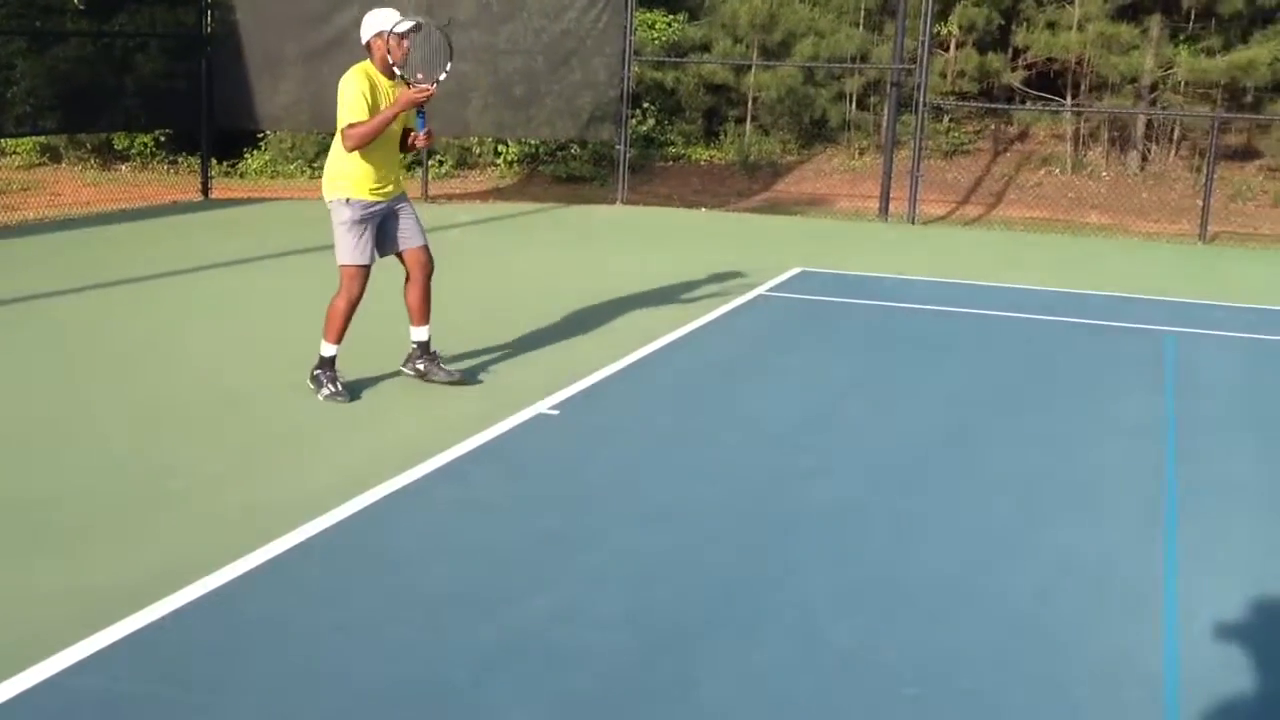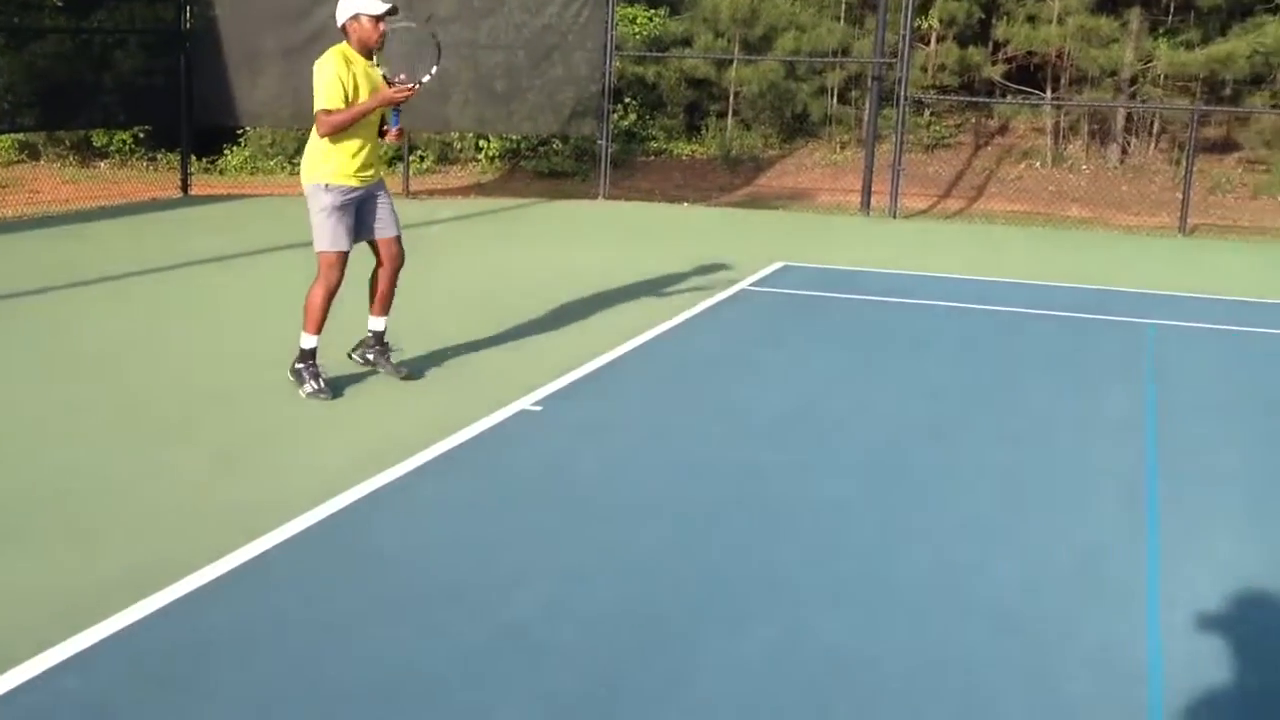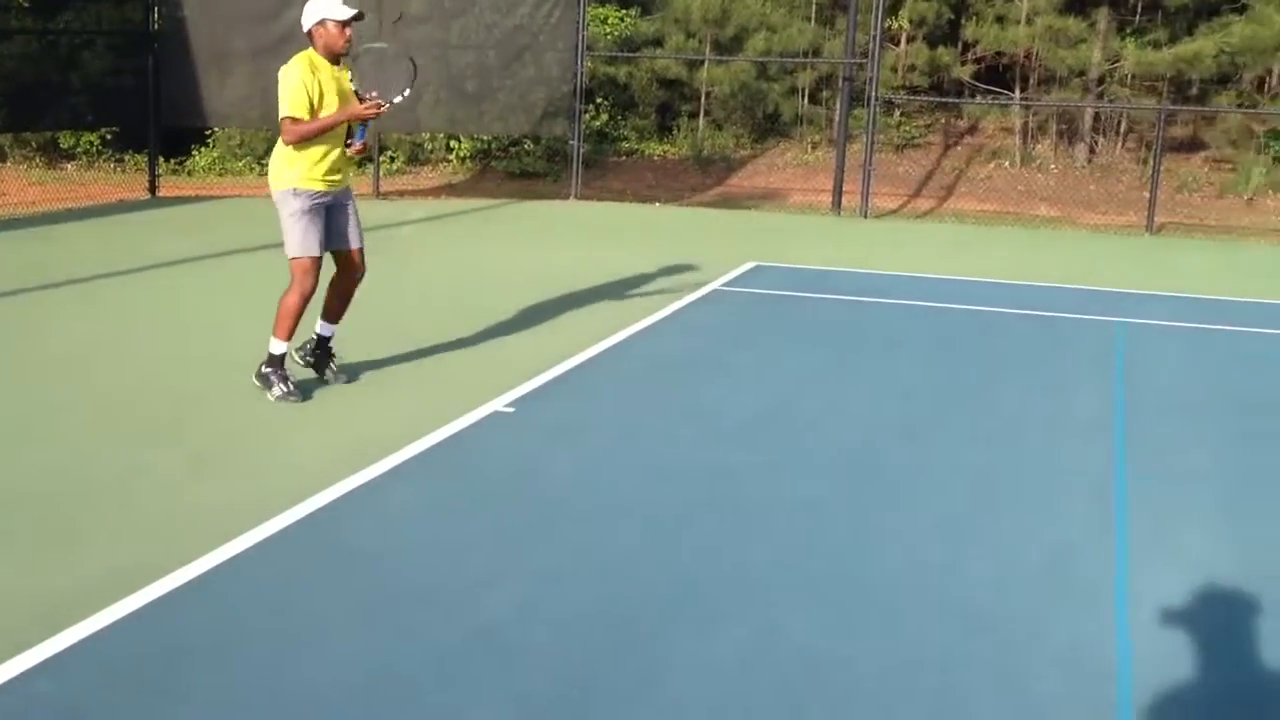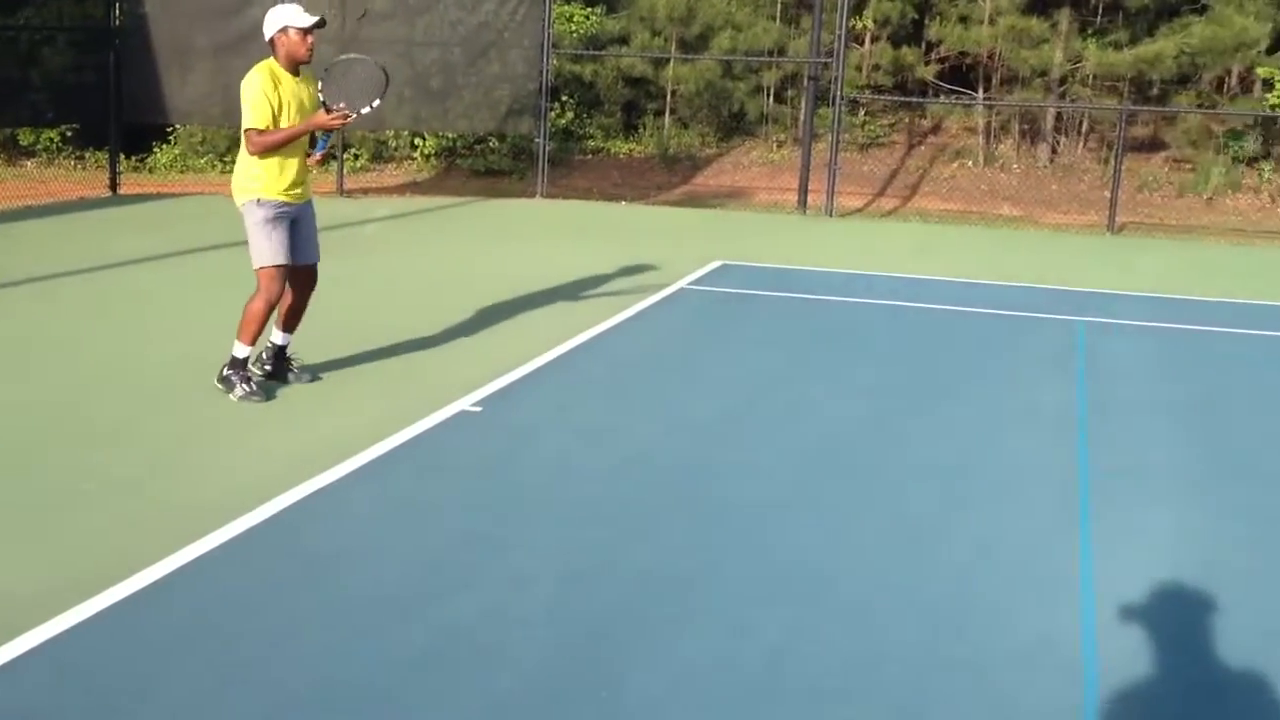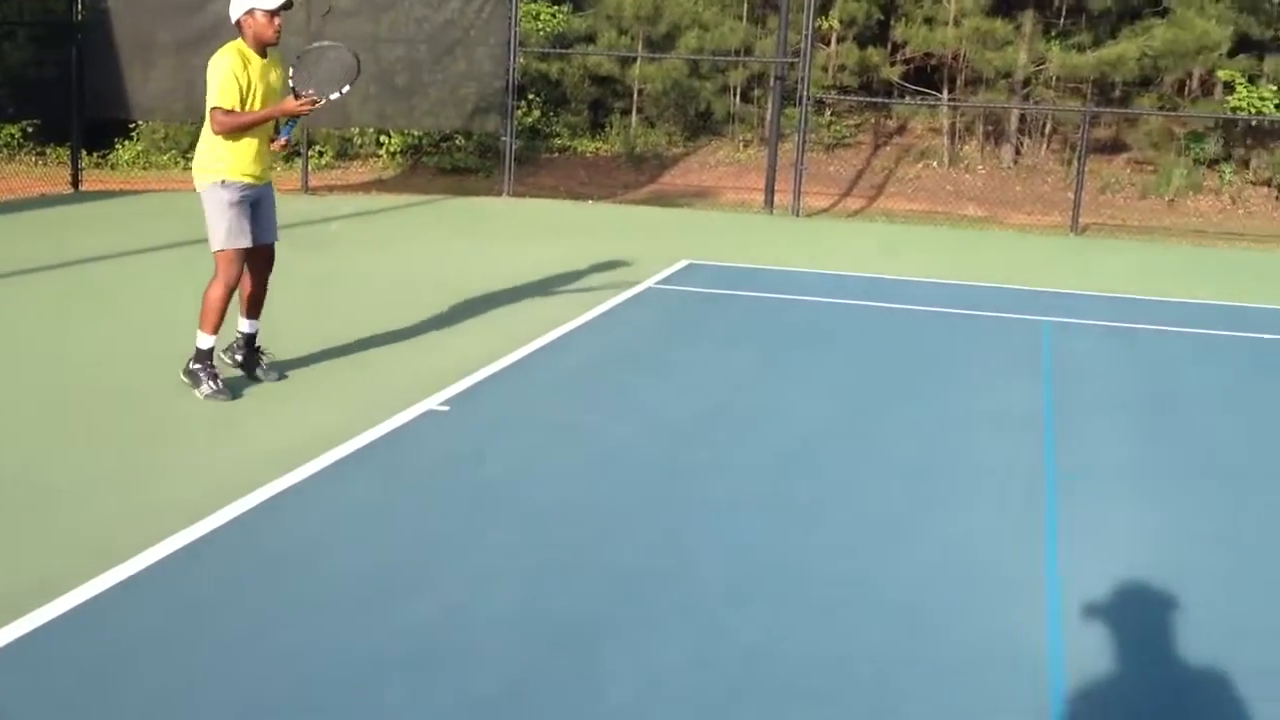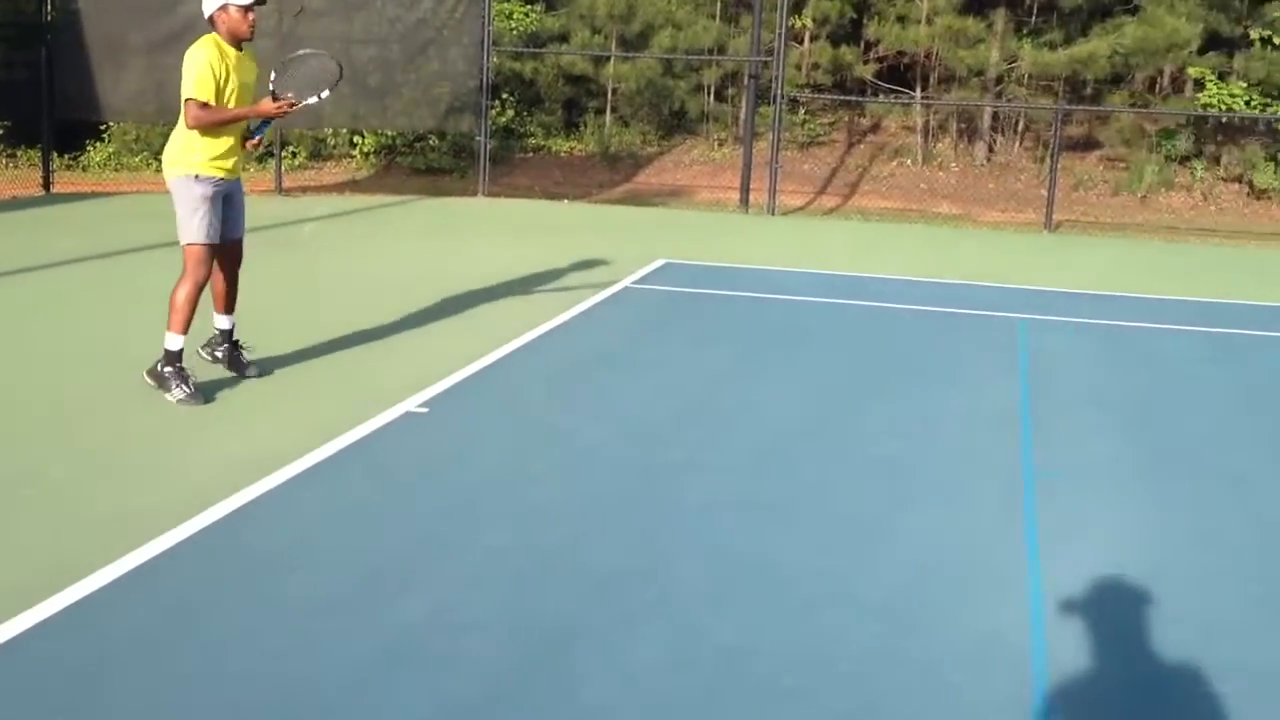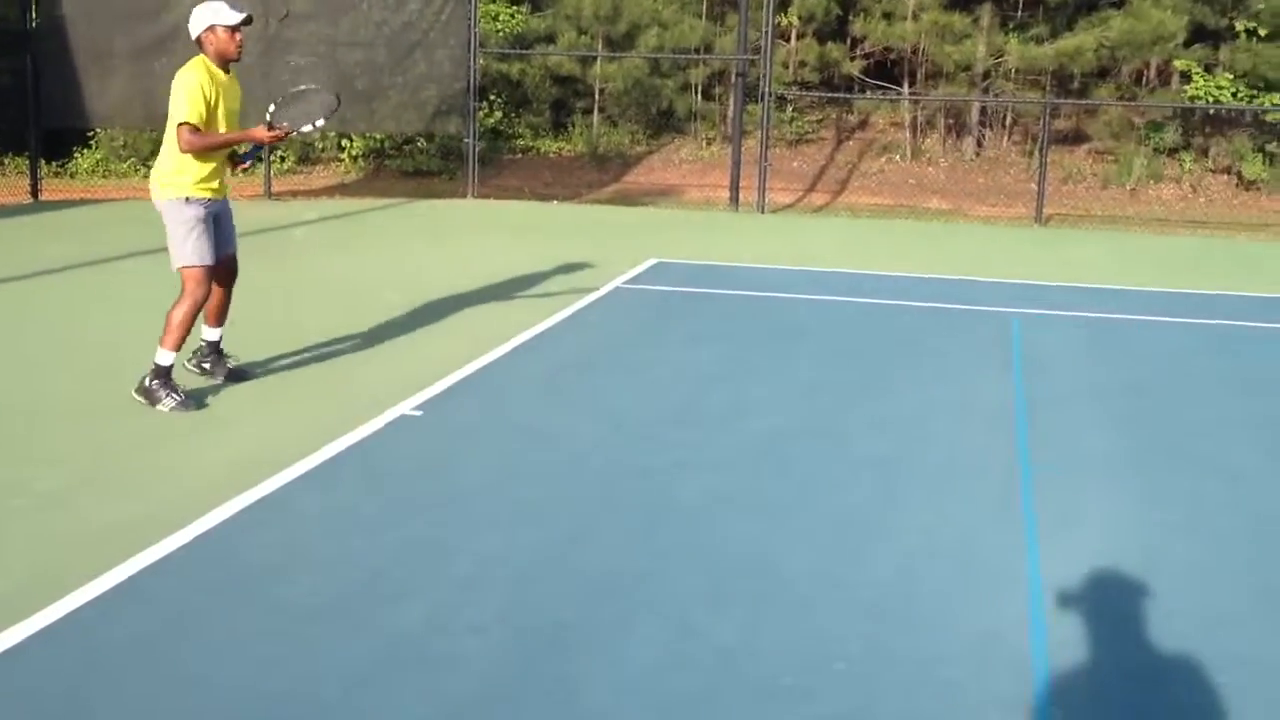
dt=0.1s
person 1, frame 1
left shoulder: (397, 81)
right shoulder: (357, 81)
right elbow: (351, 140)
left wrist: (415, 139)
right wrist: (400, 106)
left hip: (390, 193)
right hip: (352, 195)
left knee: (421, 266)
right knee: (353, 284)
left ankle: (422, 356)
right ankle: (324, 369)
person 1, frame 2
left shoulder: (375, 66)
right shoulder: (332, 64)
right elbow: (325, 126)
left wrist: (389, 130)
right wrist: (378, 101)
left hip: (369, 179)
right hip: (330, 181)
left knee: (392, 257)
right knee: (331, 273)
left ankle: (373, 345)
right ankle: (304, 362)
person 1, frame 3
left shoulder: (344, 72)
right shoulder: (298, 70)
right elbow: (291, 134)
left wrist: (353, 142)
right wrist: (348, 113)
left hip: (336, 185)
right hip: (298, 186)
left knee: (354, 268)
right knee: (305, 279)
left ankle: (317, 348)
right ankle: (271, 367)
person 1, frame 4
left shoulder: (306, 82)
right shoulder: (260, 80)
right elbow: (255, 144)
left wrist: (314, 153)
right wrist: (312, 124)
left hip: (297, 197)
right hip: (262, 196)
left knee: (304, 281)
right knee: (272, 288)
left ankle: (274, 356)
right ankle: (234, 369)
person 1, frame 5
left shoulder: (275, 65)
right shoulder: (228, 61)
right elbow: (220, 124)
left wrist: (276, 138)
right wrist: (279, 110)
left hip: (258, 179)
right hip: (223, 179)
left knee: (262, 264)
right knee: (230, 271)
left ankle: (244, 348)
right ankle: (200, 361)
person 1, frame 6
left shoulder: (247, 60)
right shoulder: (204, 54)
right elbow: (195, 117)
left wrist: (249, 136)
right wrist: (256, 111)
left hip: (227, 173)
right hip: (194, 173)
left knee: (230, 258)
right knee: (197, 268)
left ankle: (223, 343)
right ankle: (168, 364)
person 1, frame 7
left shoulder: (229, 81)
right shoulder: (194, 77)
right elbow: (188, 141)
left wrist: (233, 155)
right wrist: (248, 137)
left hip: (211, 193)
right hip: (182, 193)
left knee: (225, 273)
right knee: (197, 289)
left ankle: (208, 353)
right ankle: (155, 379)
